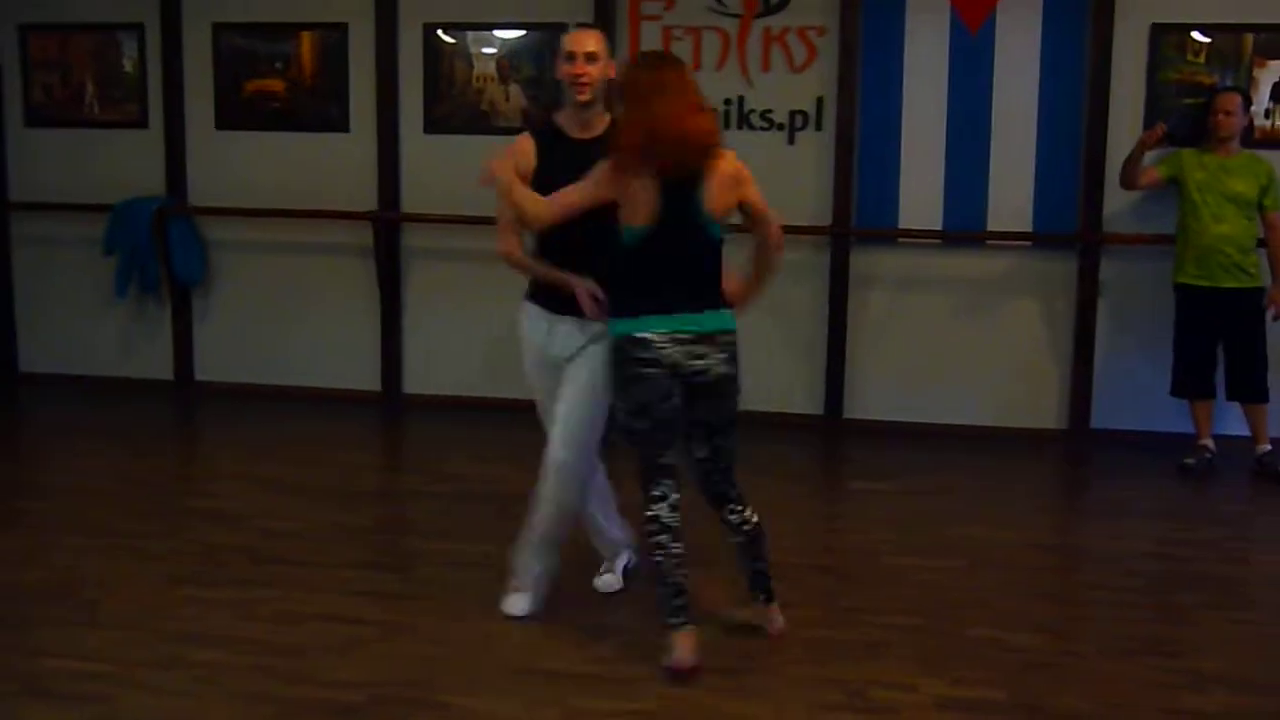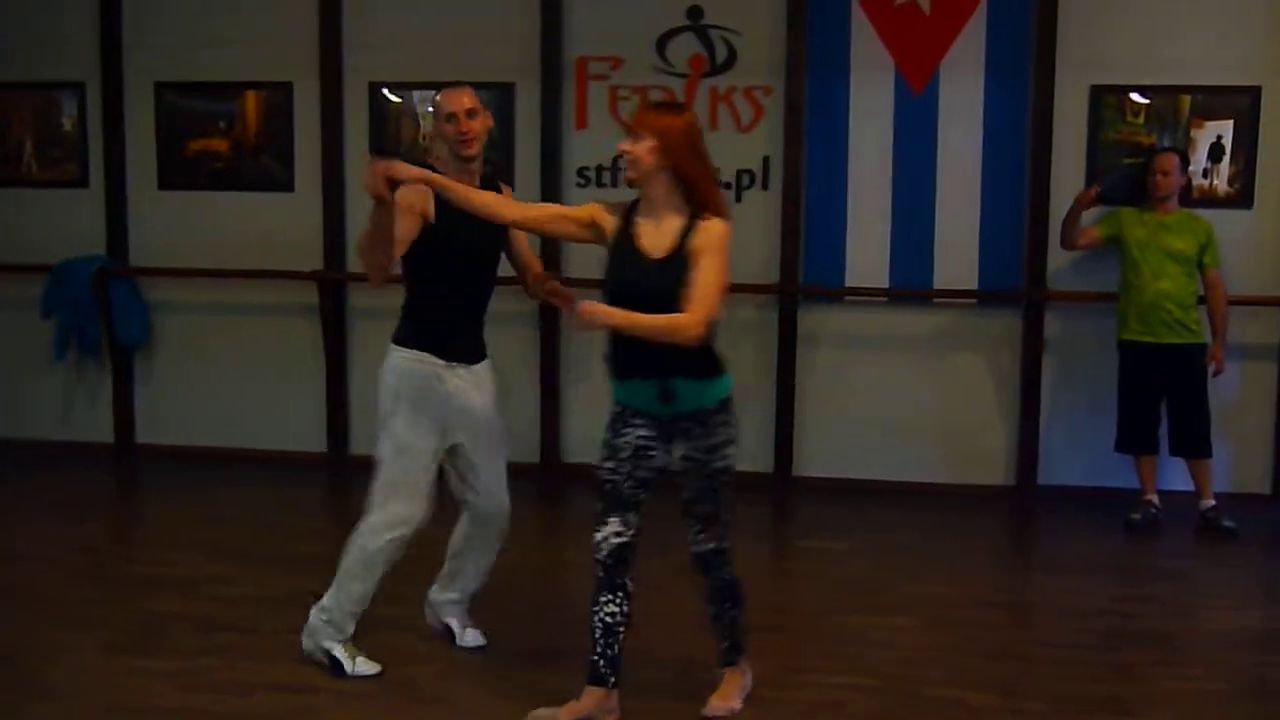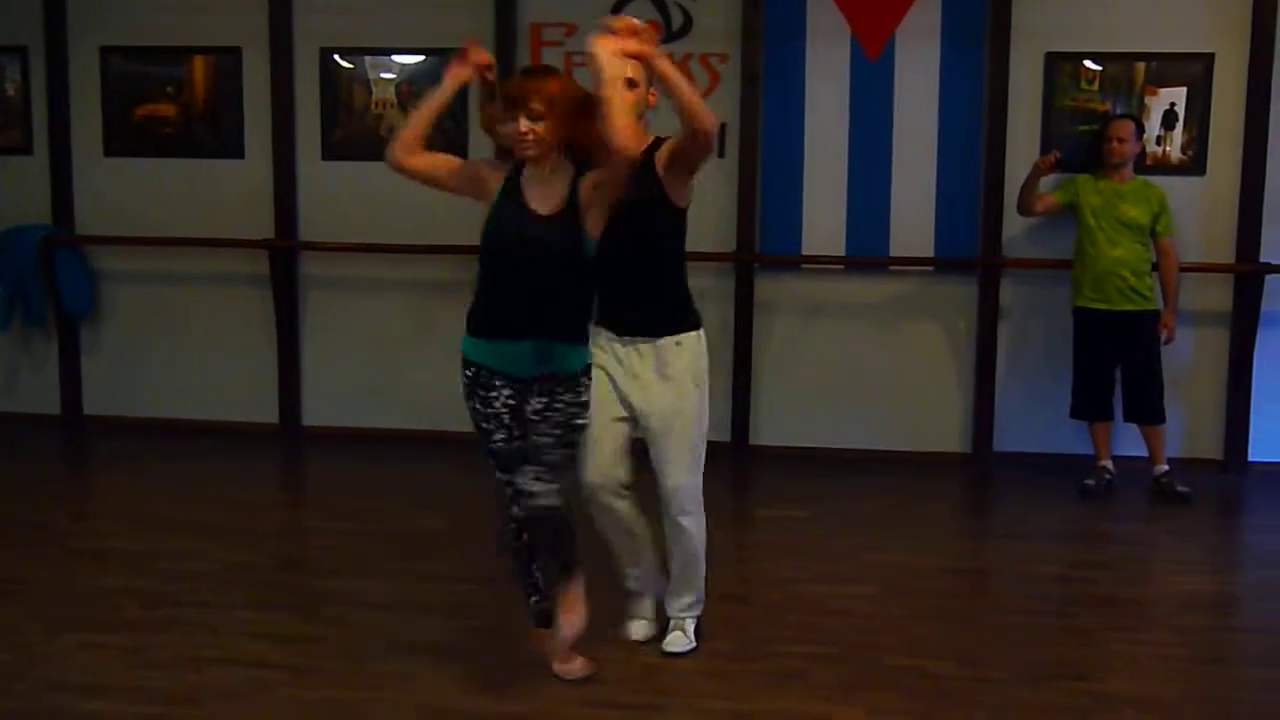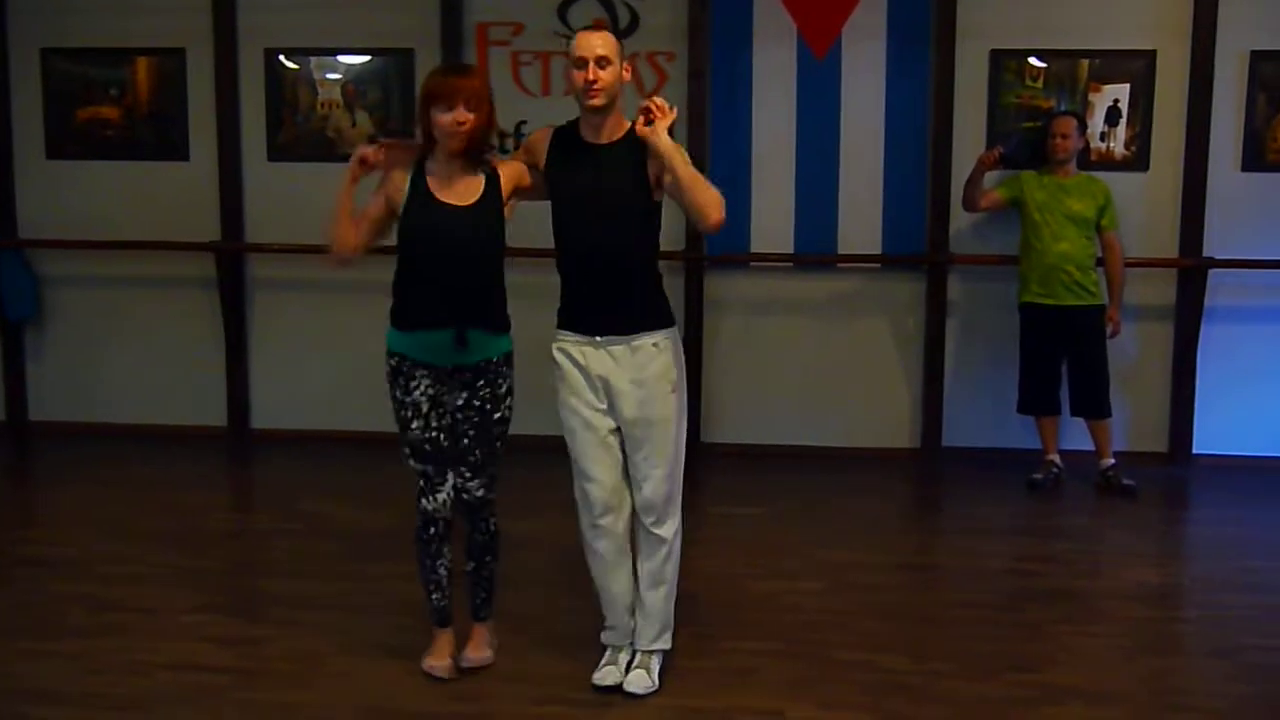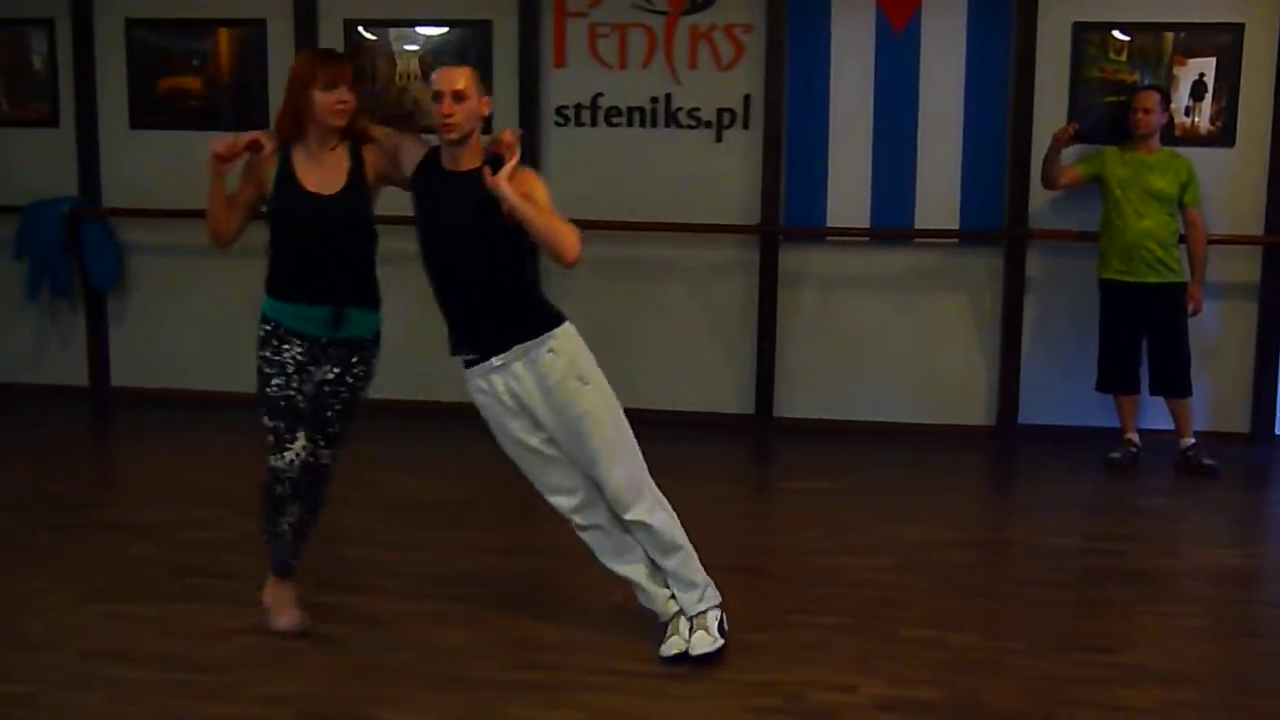
dt=1s
person 1, frame 1
right shoulder: (531, 147)
right elbow: (508, 244)
right wrist: (569, 280)
left hip: (604, 323)
right hip: (543, 316)
left knee: (566, 454)
right knee: (573, 451)
left ankle: (528, 572)
right ankle: (618, 549)
person 1, frame 2
left shoulder: (501, 196)
right shoulder: (419, 193)
left elbow: (530, 274)
right elbow: (376, 271)
left wrist: (548, 288)
right wrist: (381, 208)
left hip: (474, 370)
right hip: (417, 368)
left knee: (491, 505)
right knee: (399, 512)
left ankle: (448, 603)
right ankle: (327, 629)
person 1, frame 3
left shoulder: (670, 159)
left elbow: (703, 129)
left wrist: (653, 57)
left hip: (672, 346)
right hip: (607, 344)
left knee: (679, 491)
right knee: (601, 480)
left ankle: (685, 609)
right ankle: (642, 590)
person 1, frame 4
left shoulder: (651, 150)
right shoulder: (544, 146)
left elbow: (711, 218)
left wrist: (663, 145)
left hip: (648, 345)
right hip: (576, 347)
left knee: (656, 502)
right knee: (599, 500)
left ankle: (652, 642)
right ankle: (618, 635)
person 1, frame 5
left shoulder: (516, 178)
right shoulder: (417, 164)
left elbow: (568, 251)
right elbow: (371, 133)
left wrist: (505, 192)
left hip: (547, 349)
right hip: (486, 370)
left knee: (626, 485)
right knee: (574, 500)
left ankle: (701, 602)
right ankle: (670, 608)
person 2, frame 1
left shoulder: (623, 170)
right shoulder: (725, 168)
left elbow: (538, 214)
right elbow: (770, 233)
left wrist: (504, 175)
right wrist: (749, 281)
left hip: (642, 351)
right hip: (713, 348)
left knee: (660, 490)
right knee: (721, 482)
left ankle: (682, 636)
right ankle: (766, 604)
person 2, frame 2
left shoulder: (709, 231)
right shoulder: (611, 221)
left elbow: (692, 328)
right elbow: (512, 214)
left wrist: (610, 315)
right wrist: (426, 178)
left hip: (700, 409)
right hip: (635, 410)
left knee: (706, 548)
right knee: (611, 546)
left ankle: (735, 666)
person 2, frame 3
left shoulder: (593, 188)
right shoulder: (493, 180)
left elbow: (622, 144)
right elbow: (402, 154)
left wrist: (606, 67)
right wrist: (455, 80)
left hip: (561, 375)
right hip: (492, 372)
left knee: (540, 500)
right knee: (527, 505)
left ankle: (568, 580)
right ankle: (549, 625)
person 2, frame 4
left shoulder: (505, 178)
right shoulder: (402, 181)
right elbow: (344, 250)
right wrist: (354, 177)
left hip: (485, 361)
right hip: (417, 360)
left knee: (477, 498)
right knee: (435, 499)
left ankle: (481, 623)
right ankle: (441, 630)
person 2, frame 5
left shoulder: (371, 159)
right shoulder: (269, 158)
right elbow: (225, 236)
right wrist: (217, 171)
left hip: (355, 333)
right hip: (288, 329)
left knee: (320, 460)
right knee: (288, 458)
left ankle: (283, 572)
right ankle: (280, 580)
person 3, frame 1
right shoulder: (1184, 160)
right elbow: (1131, 182)
right wrist: (1141, 148)
left hip: (1245, 287)
right hip: (1194, 285)
right knee: (1196, 369)
right ankle: (1204, 445)
person 3, frame 2
left shoulder: (1199, 227)
right shoulder: (1124, 220)
left elbow: (1214, 287)
right elbow: (1071, 242)
left wrist: (1219, 341)
right wrist: (1076, 209)
left hip: (1186, 343)
right hip: (1137, 342)
left knee: (1194, 427)
right knee: (1140, 425)
left ankle: (1208, 505)
right ankle: (1150, 501)
person 3, frame 3
left shoulder: (1153, 196)
right shoulder: (1080, 187)
left elbow: (1167, 255)
right elbow: (1028, 208)
left wrist: (1170, 310)
right wrist: (1035, 175)
left hip: (1140, 310)
right hip: (1091, 309)
left knee: (1147, 394)
right knee: (1094, 392)
left ankle: (1161, 471)
right ankle: (1104, 467)
person 3, frame 4
left shoulder: (1097, 190)
right shoulder: (1025, 183)
left elbow: (1112, 249)
right elbow: (973, 204)
left wrist: (1115, 304)
right wrist: (979, 171)
left hip: (1086, 305)
right hip: (1037, 304)
left knee: (1093, 388)
right knee: (1041, 387)
left ankle: (1107, 465)
right ankle: (1052, 461)
person 3, frame 5
left shoulder: (1180, 166)
right shoulder: (1106, 159)
left elbow: (1195, 226)
right elbow: (1053, 181)
left wrist: (1197, 282)
right wrist: (1055, 148)
left hip: (1167, 282)
right hip: (1118, 281)
left knee: (1174, 367)
right knee: (1121, 365)
left ankle: (1187, 445)
right ankle: (1130, 441)
